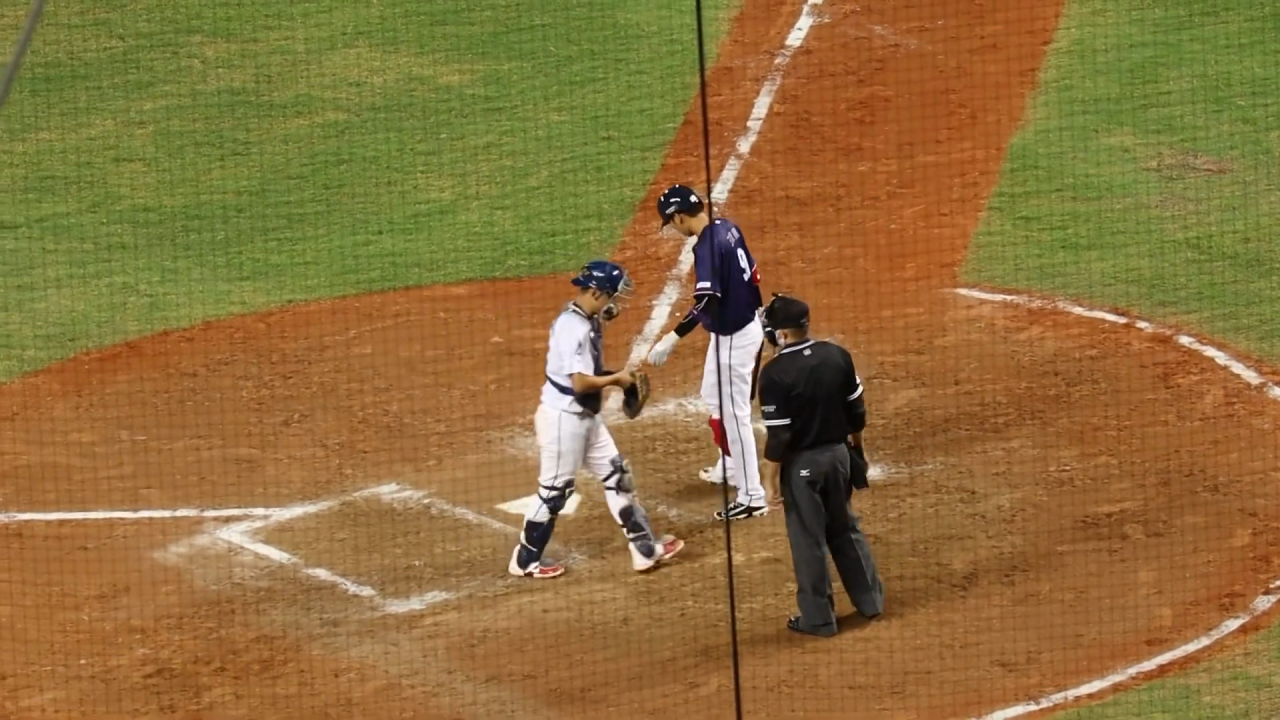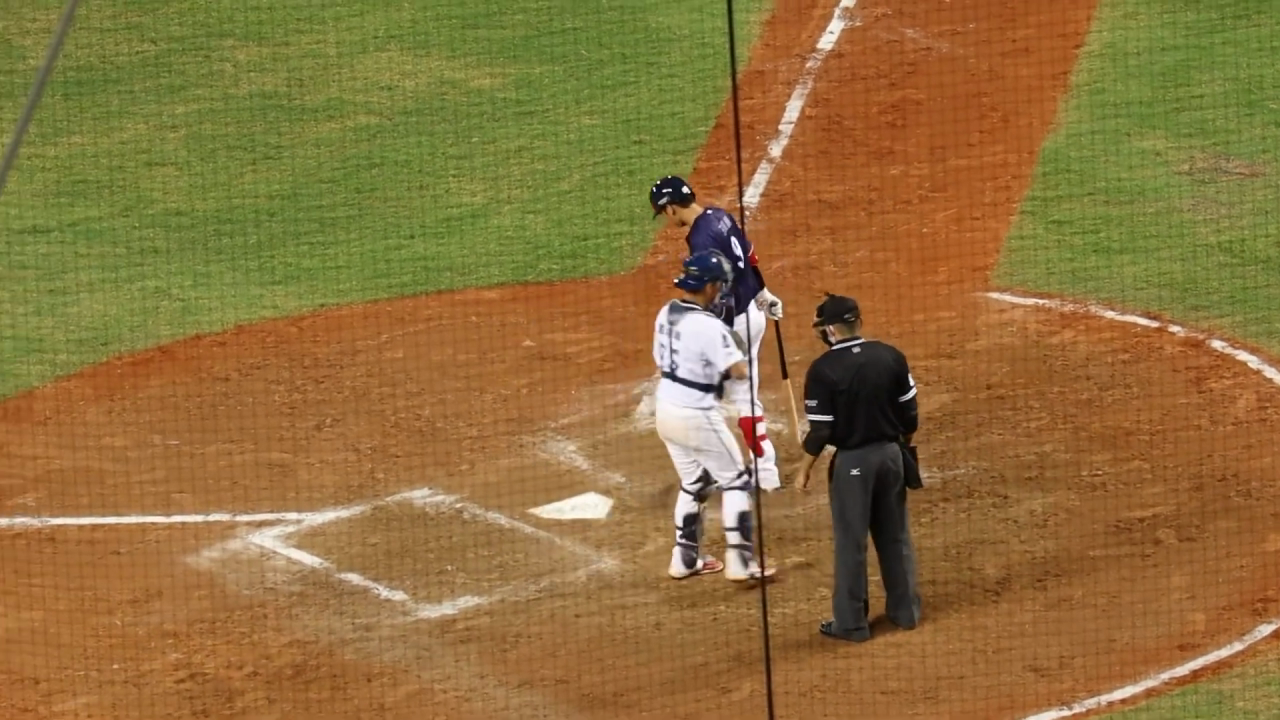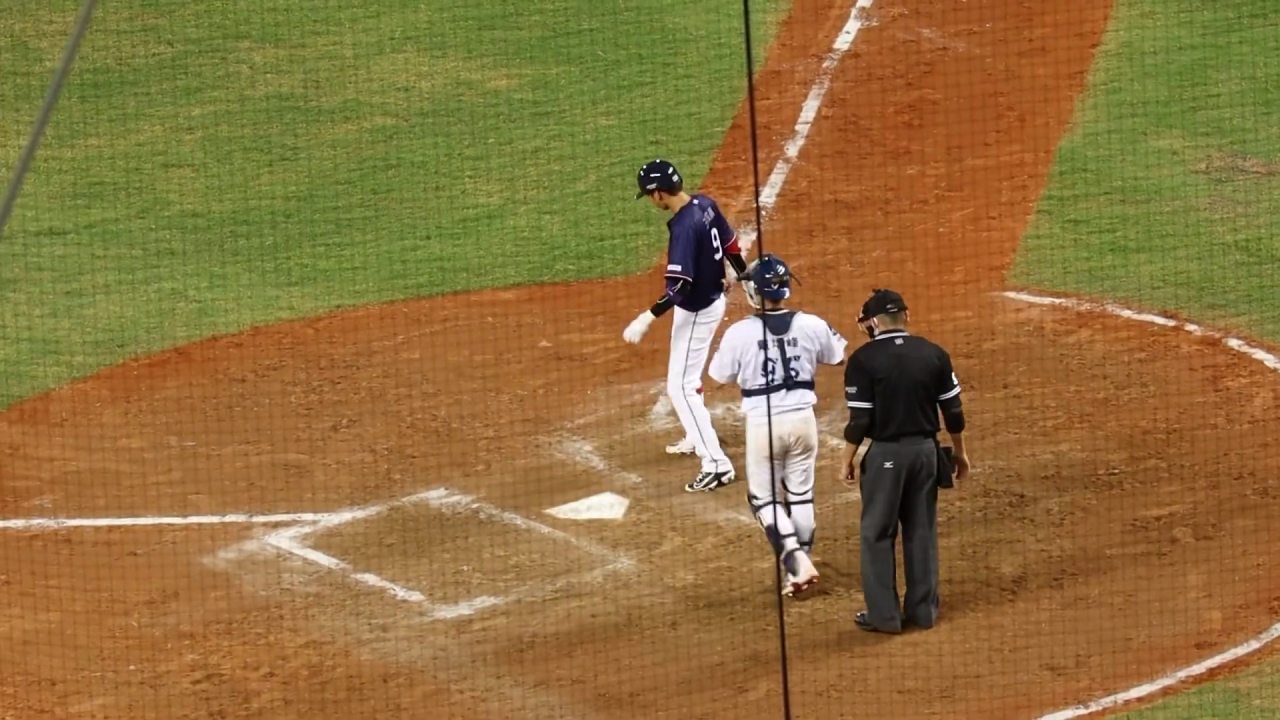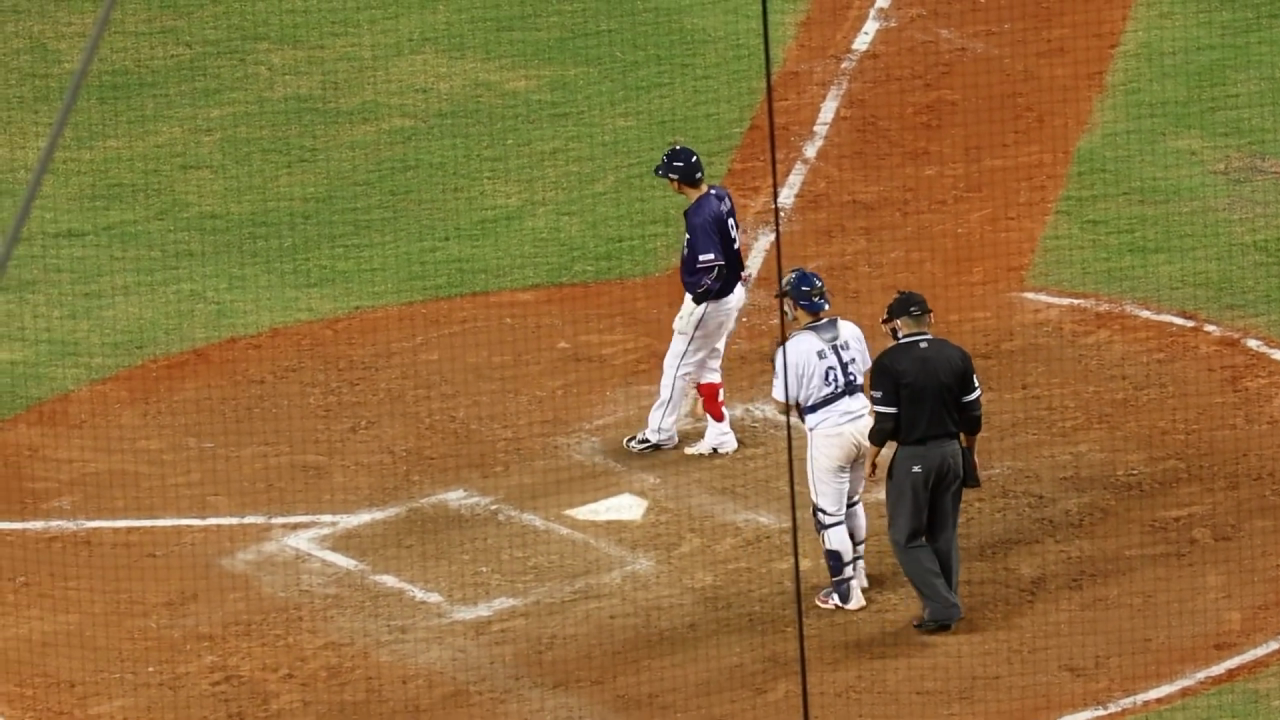
dt=0.5s
person 1, frame 1
left shoulder: (776, 372)
right shoulder: (838, 356)
left elbow: (778, 436)
right elbow: (857, 411)
left wrist: (772, 480)
right wrist: (854, 446)
left hip: (803, 464)
right hip: (839, 454)
left knee: (807, 541)
right knee: (845, 529)
left ankle: (818, 618)
right ankle: (869, 600)
person 1, frame 2
left shoulder: (824, 369)
right shoulder: (891, 356)
left elbow: (820, 430)
right elbow: (910, 413)
left wrist: (805, 468)
right wrist: (900, 447)
left hip: (853, 462)
right hip: (891, 455)
left knee: (850, 543)
right knee: (895, 536)
left ankle: (851, 622)
right ankle: (905, 610)
person 1, frame 3
left shoulder: (864, 358)
right shoulder: (934, 354)
left elbow: (860, 420)
right elbow: (953, 410)
left wrist: (848, 459)
right wrist: (959, 451)
left hip: (886, 454)
right hip: (926, 450)
left knee: (877, 534)
right knee: (922, 532)
left ankle: (883, 613)
right ankle: (923, 609)
person 1, frame 4
left shoulder: (889, 362)
right shoulder: (957, 355)
left elbow: (884, 423)
right elbow: (973, 415)
left wrist: (870, 459)
right wrist: (968, 451)
left hip: (913, 457)
right hip: (950, 452)
left knee: (907, 536)
right knee: (944, 535)
left ankle: (941, 605)
right ankle: (940, 604)
person 2, frame 1
left shoulder: (587, 320)
right shoulder: (574, 327)
right elbow: (580, 382)
left wrist: (607, 374)
right wrist: (615, 379)
left hip: (586, 416)
right hip: (564, 418)
left knee: (617, 475)
right knee: (555, 490)
left ankle: (645, 548)
right ankle: (525, 560)
person 2, frame 2
left shoulder: (666, 314)
right shoulder: (709, 326)
right elbow: (738, 372)
right wrist: (737, 351)
left hip: (667, 410)
right hip: (697, 417)
left knee: (693, 484)
right knee: (737, 482)
left ankle: (685, 557)
right ankle: (740, 558)
person 2, frame 3
left shoulder: (739, 332)
right shoulder: (811, 324)
left elbow: (718, 379)
right elbow: (839, 358)
left hip: (762, 424)
right hip: (802, 419)
left knee: (764, 498)
right knee: (801, 495)
left ankle: (797, 563)
right ankle: (798, 562)
person 2, frame 4
left shoulder: (793, 348)
right shoulder: (851, 330)
left elbow: (784, 403)
left wrist: (780, 374)
left hip: (828, 435)
right hip: (863, 425)
left knee: (829, 514)
right knee: (851, 501)
left ankle: (846, 590)
right ankle: (857, 569)
person 3, frame 1
left shoulder: (708, 246)
right shoulder: (728, 227)
left elbow: (705, 303)
right elbow: (752, 274)
left wrist: (671, 339)
right wrist: (759, 313)
left hip: (732, 337)
right hip: (747, 327)
left knee: (734, 414)
right knee: (714, 399)
left ankle: (752, 496)
right ankle: (729, 467)
person 3, frame 2
left shoulder: (701, 238)
right shoulder: (720, 216)
right elbow: (749, 257)
right wrist: (764, 294)
left hip: (731, 321)
right hip: (751, 313)
right knee: (744, 395)
right ankle: (765, 469)
person 3, frame 3
left shoulder: (683, 227)
right shoulder: (706, 204)
left elbow: (678, 285)
right elbow: (731, 246)
left wrist: (646, 318)
right wrist: (744, 278)
left hip: (695, 311)
right hip: (713, 300)
left knee: (681, 386)
right knee: (685, 374)
left ankle: (716, 464)
right ankle: (696, 438)
person 3, frame 4
left shoulder: (700, 216)
right shoulder: (721, 195)
left elbow: (712, 272)
left wrist: (690, 308)
left hip: (711, 300)
right hip: (731, 293)
left knee: (678, 366)
right knee: (706, 366)
left ankle: (658, 434)
right ankle: (719, 437)
